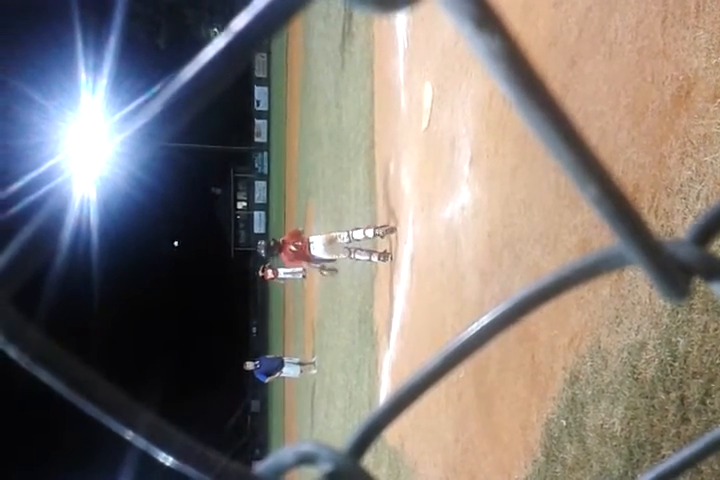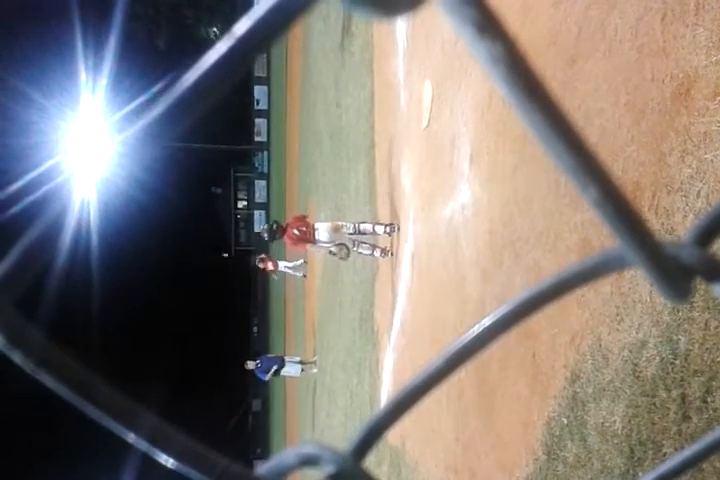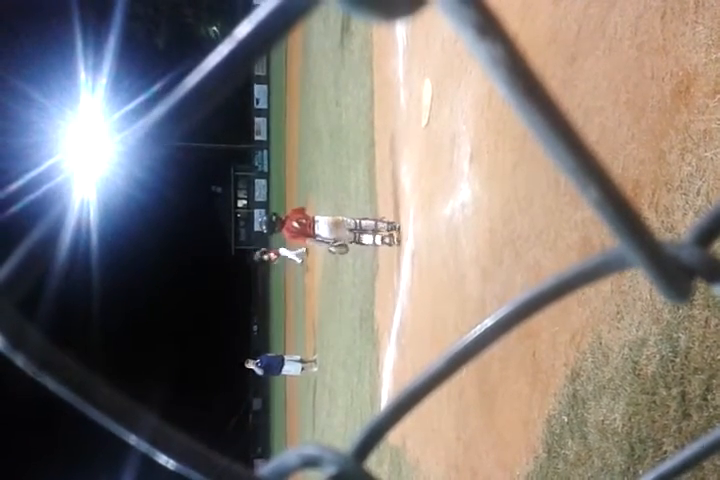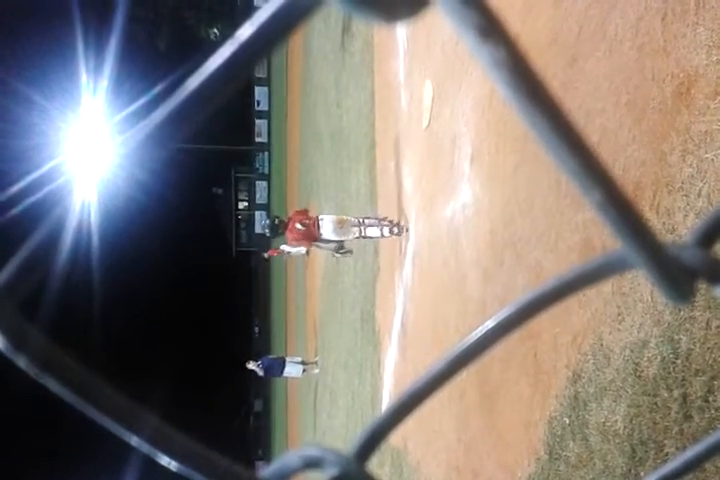
dt=0.4s
person 1, frame 1
left shoulder: (287, 259)
left hip: (316, 250)
right hip: (316, 242)
left knee: (350, 253)
right knee: (349, 235)
left ankle: (378, 257)
right ankle: (375, 231)
person 1, frame 2
left shoulder: (290, 242)
right shoulder: (291, 223)
left elbow: (310, 246)
left wrist: (329, 247)
left hip: (320, 237)
right hip: (321, 227)
left knee: (353, 245)
right knee: (357, 227)
left ankle: (380, 252)
right ankle: (386, 228)
person 1, frame 3
left shoulder: (288, 235)
left elbow: (309, 240)
left wrist: (329, 244)
left hip: (323, 234)
left knee: (355, 237)
right knee: (358, 224)
left ankle: (386, 239)
right ankle: (389, 226)
person 1, frame 4
left shoulder: (291, 239)
left elbow: (310, 244)
left hip: (326, 233)
right hip: (323, 219)
left knee: (360, 232)
right knee: (361, 222)
left ankle: (392, 230)
right ankle: (388, 224)
